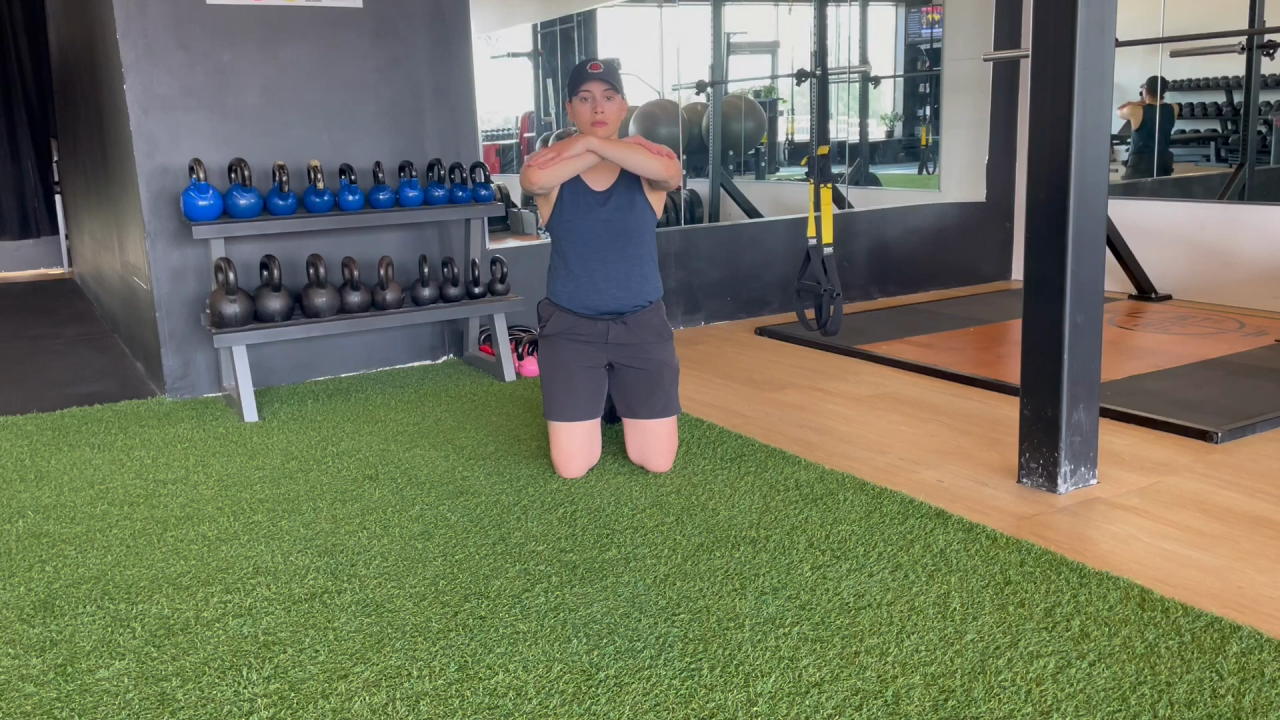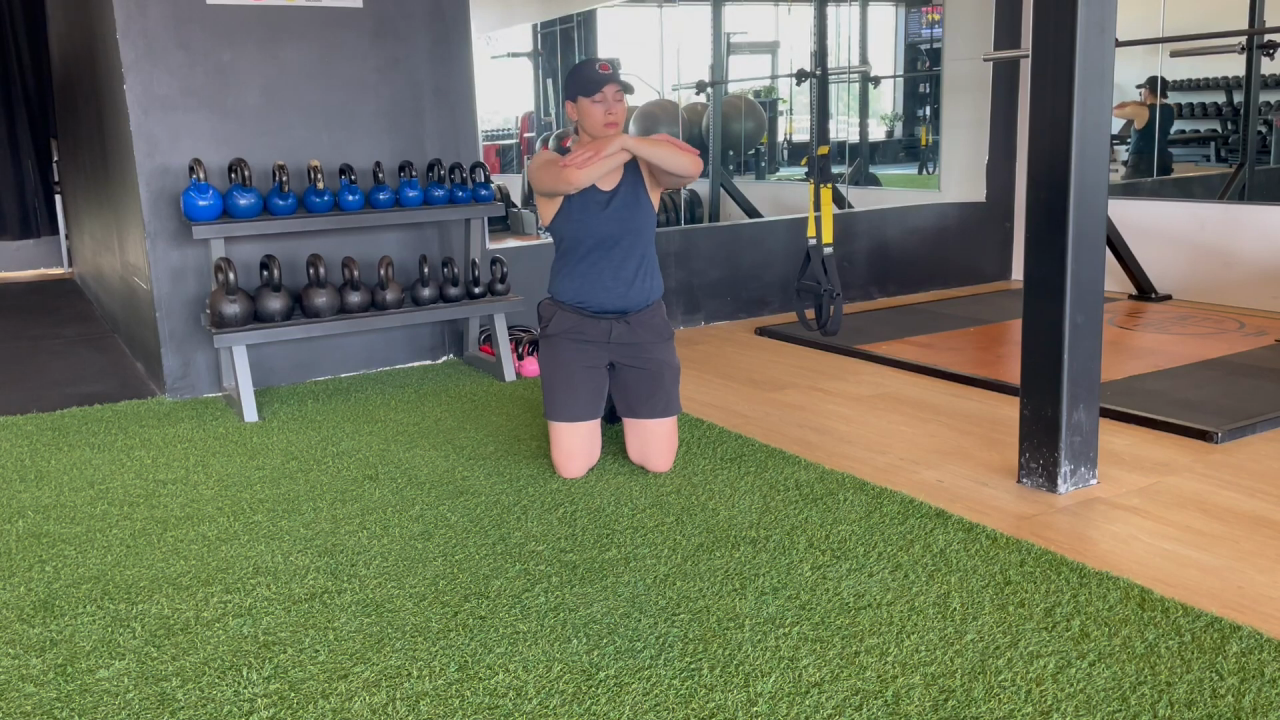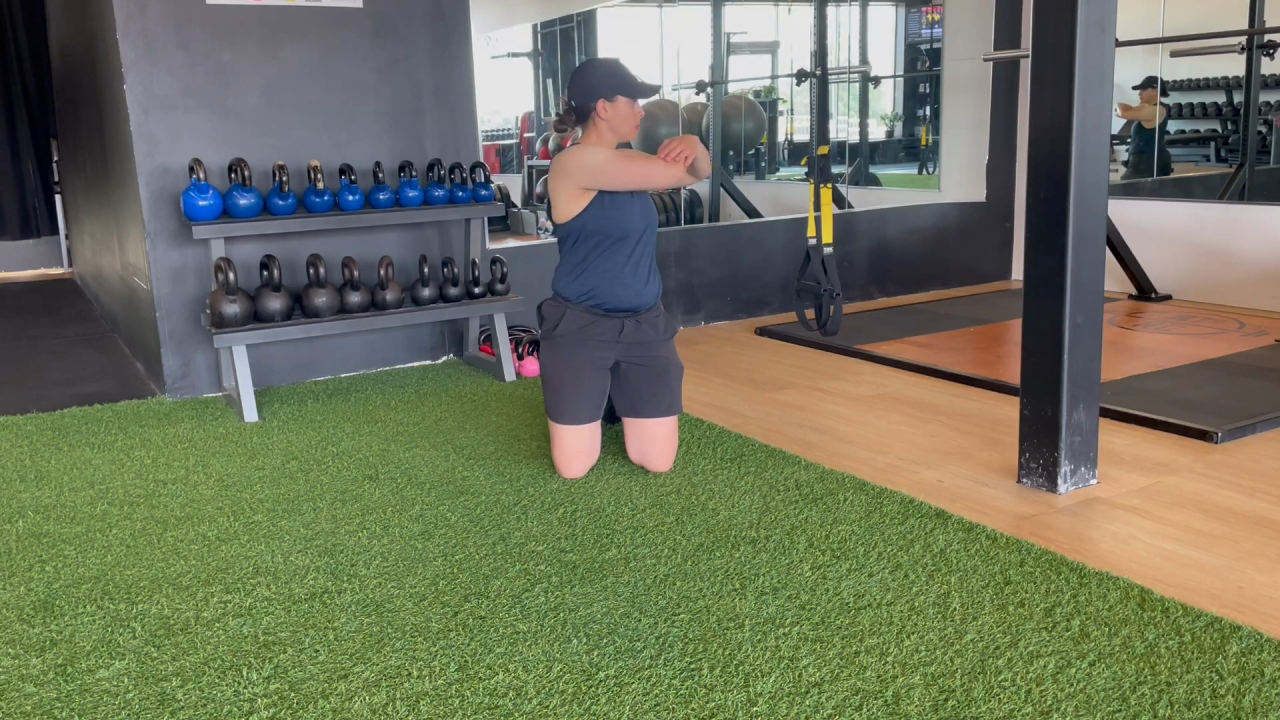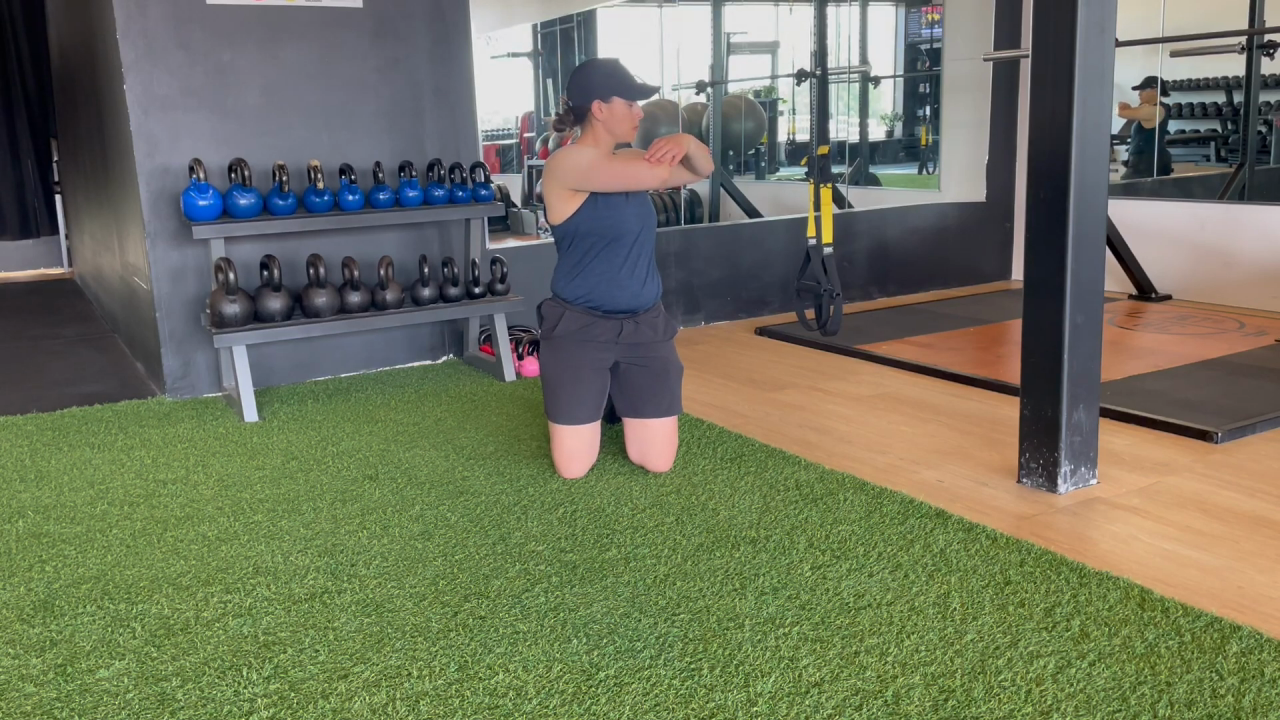
dt=0.7s
person 1, frame 1
left shoulder: (647, 167)
right shoulder: (551, 163)
left elbow: (668, 170)
right elbow: (534, 179)
left wrist: (591, 144)
right wrist: (621, 150)
left hip: (642, 326)
right hip: (571, 329)
left knee: (656, 463)
right knee: (572, 468)
left ankle: (618, 397)
right ankle: (596, 400)
person 1, frame 2
left shoulder: (646, 167)
right shoulder: (551, 164)
left elbow: (691, 166)
right elbow: (572, 178)
left wrist: (625, 142)
right wrist: (639, 144)
left hip: (644, 326)
right hip: (573, 328)
left knee: (657, 463)
right knee: (572, 468)
left ankle: (621, 399)
right ankle: (596, 400)
person 1, frame 3
left shoulder: (628, 164)
right shoulder: (574, 163)
left elbow: (698, 173)
right elbow: (667, 172)
left wrist: (692, 143)
right wrist: (680, 149)
left hip: (646, 326)
right hip: (580, 328)
left knee: (658, 463)
right knee: (574, 468)
left ankle: (618, 397)
right ankle: (599, 401)
person 1, frame 4
left shoulder: (628, 162)
right shoulder: (567, 163)
left elbow: (702, 169)
right elbow: (655, 173)
left wrist: (685, 141)
right wrist: (672, 147)
left hip: (645, 326)
right hip: (578, 329)
left knee: (657, 464)
right knee: (573, 468)
left ankle: (618, 399)
right ankle: (596, 402)
